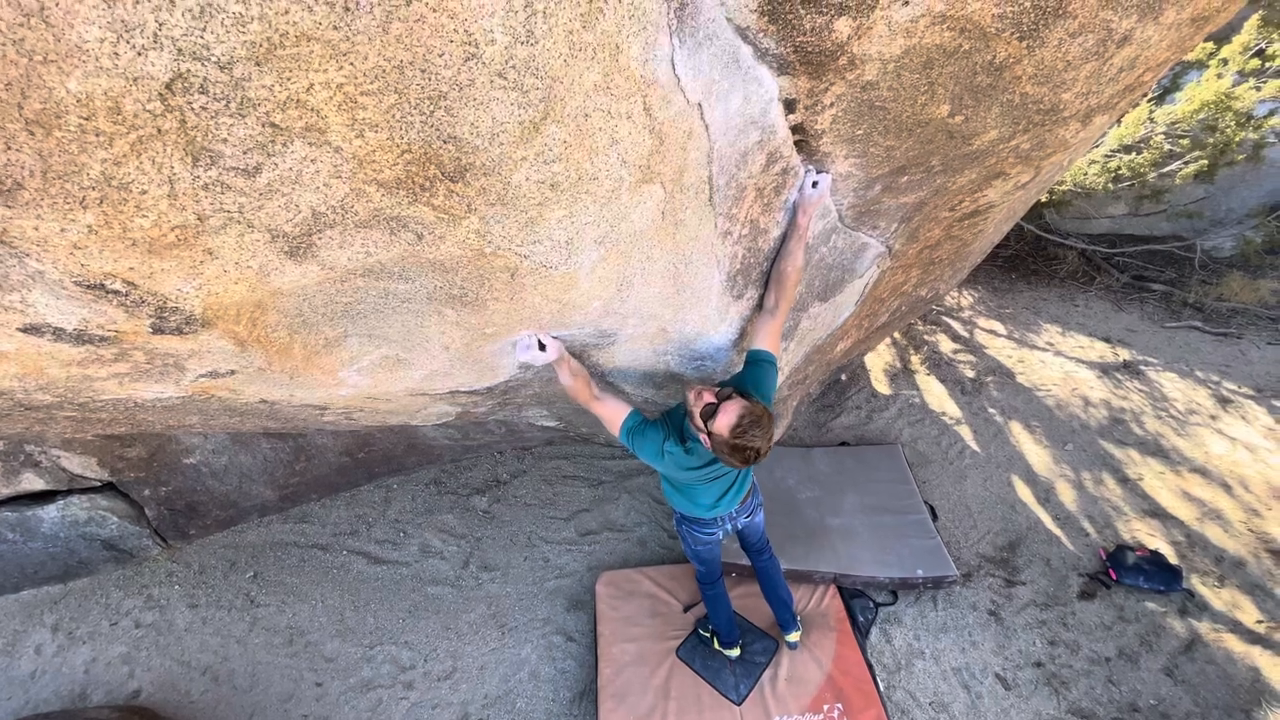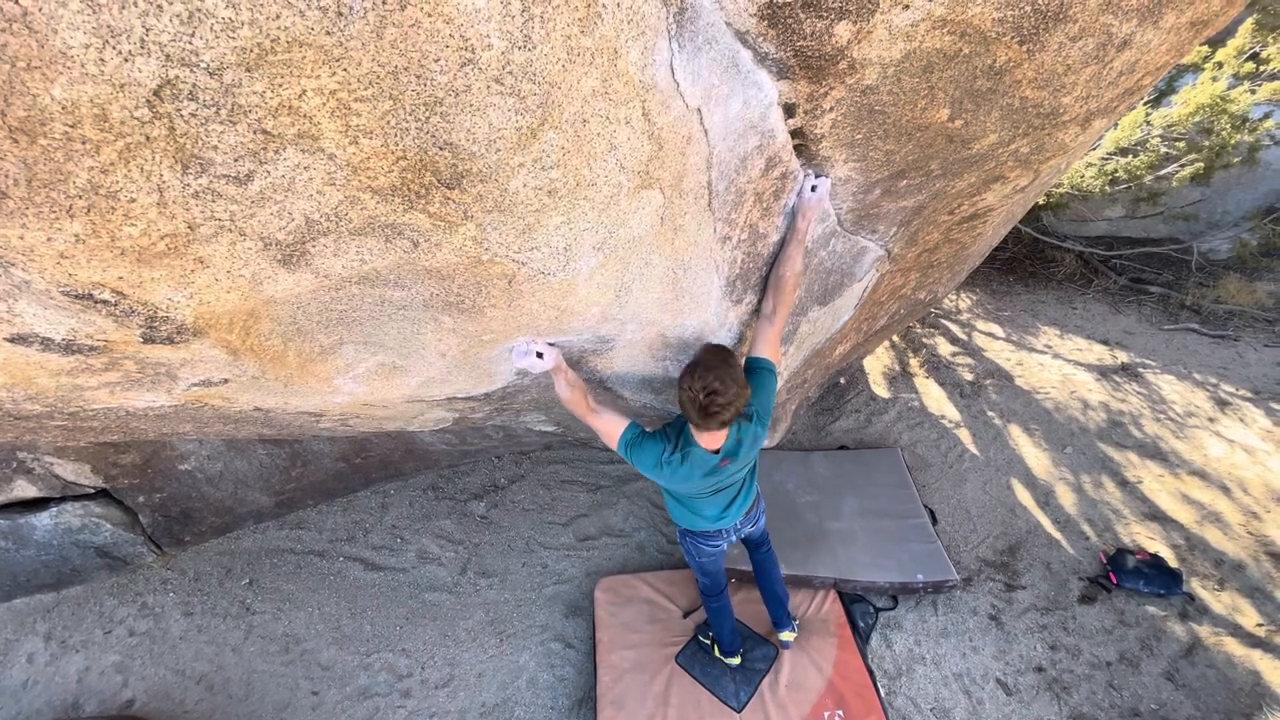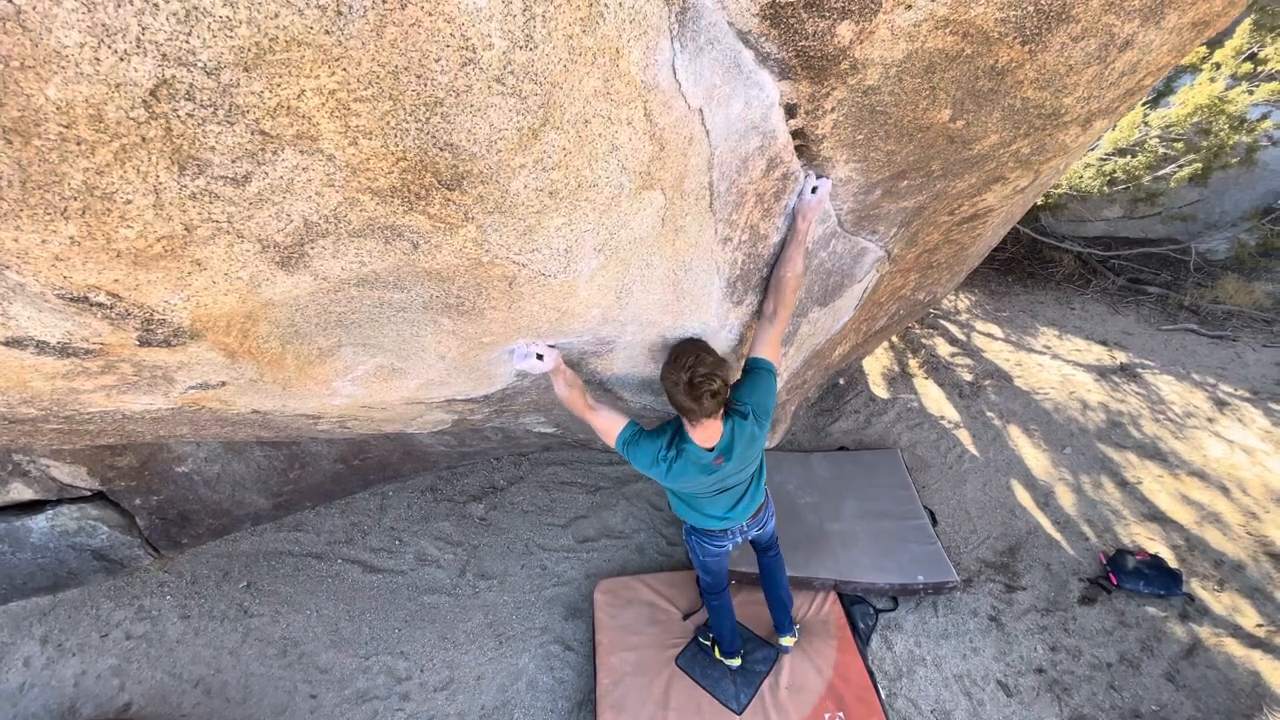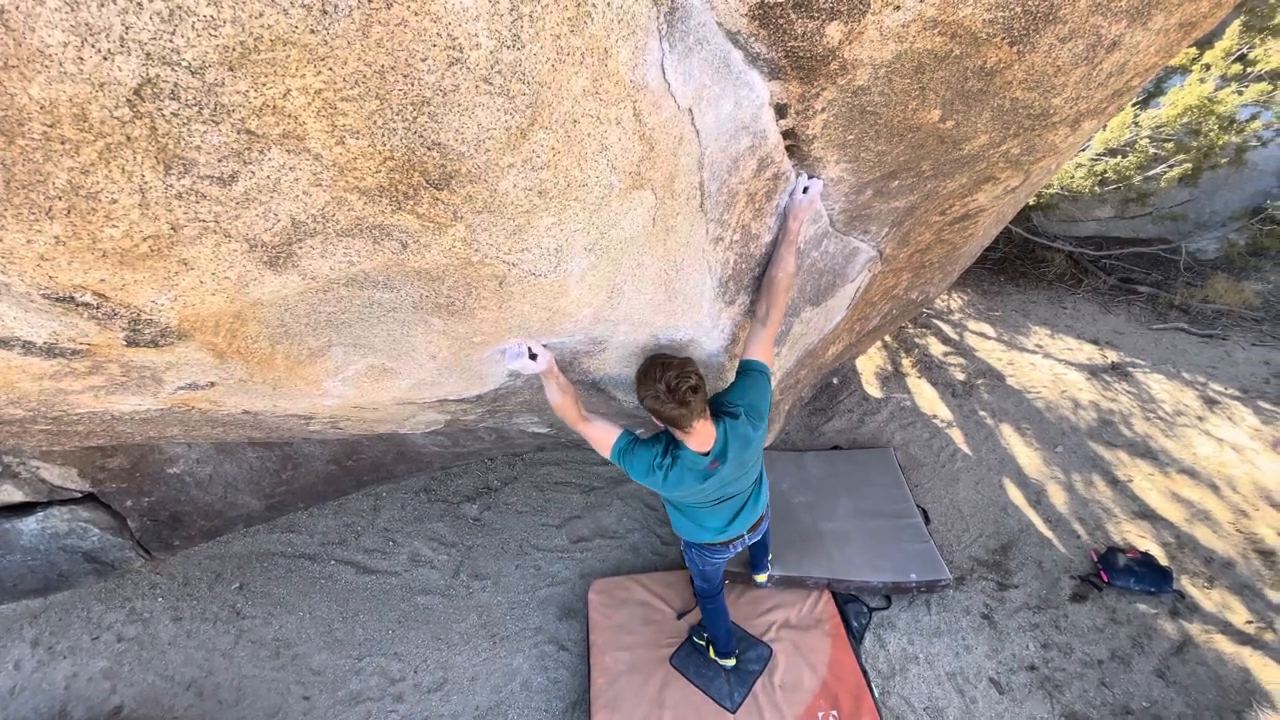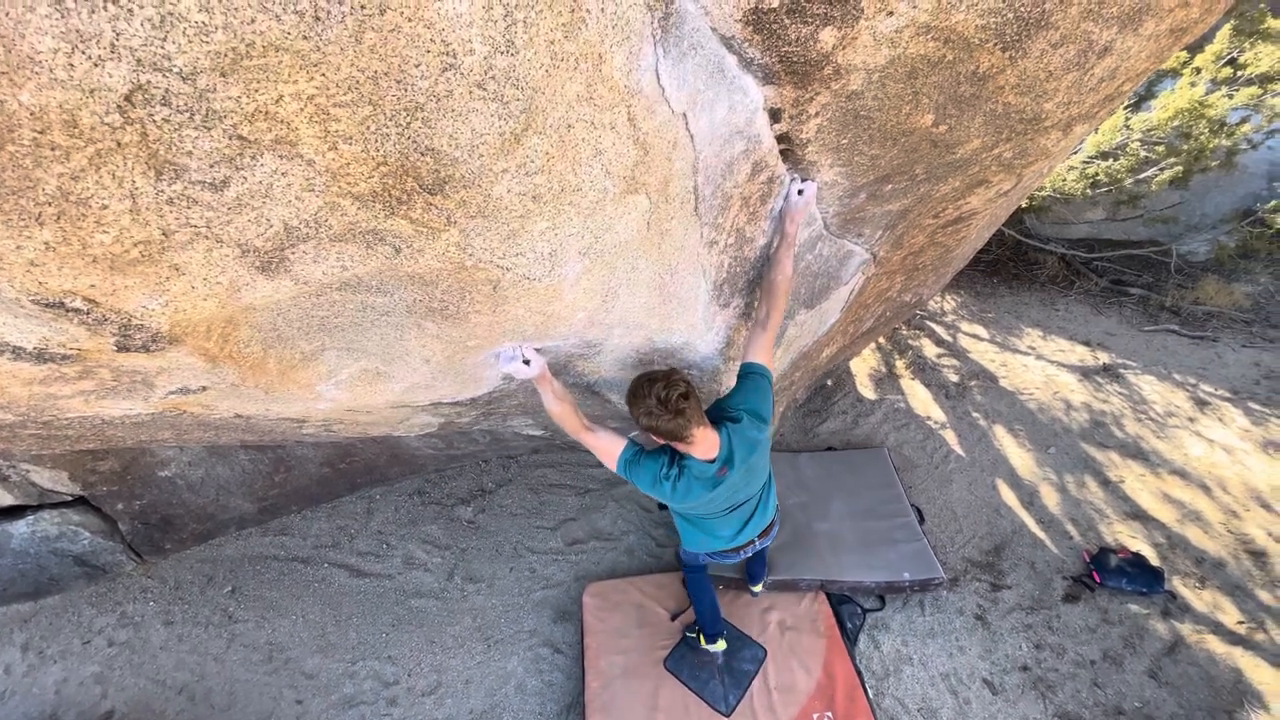
dt=0.5s
person 1, frame 1
left shoulder: (663, 448)
right shoulder: (755, 394)
left elbow: (593, 398)
right elbow: (775, 307)
right wrist: (803, 216)
left hip: (698, 521)
right hip: (745, 501)
left knee: (710, 576)
right knee: (761, 554)
left ankle: (727, 639)
right ankle: (791, 627)
person 1, frame 2
left shoulder: (661, 459)
right shoulder: (757, 417)
left elbow: (590, 411)
right elbow: (774, 313)
left wrist: (556, 367)
right wrist: (802, 220)
left hip: (702, 533)
right hip: (748, 511)
left knee: (713, 586)
right knee: (760, 547)
left ankle: (728, 648)
right ankle: (785, 625)
person 1, frame 3
left shoulder: (658, 458)
right shoulder: (753, 415)
left elbow: (589, 408)
right elbow: (775, 314)
left wrist: (556, 368)
right wrist: (803, 222)
left hip: (708, 532)
right hip: (757, 514)
left knee: (714, 586)
right knee: (770, 551)
left ankle: (728, 648)
right ankle: (785, 630)
person 1, frame 4
left shoulder: (654, 466)
right shoulder: (746, 414)
left elbow: (581, 419)
right elbow: (767, 316)
left wrist: (547, 371)
right wrist: (794, 223)
left hip: (708, 544)
right hip: (756, 520)
left knee: (708, 590)
left ankle: (722, 648)
right ankle: (760, 568)
person 1, frame 5
left shoulder: (664, 479)
right shoulder: (749, 419)
left elbow: (584, 431)
right elbow: (767, 321)
left wrist: (542, 379)
right wrist: (790, 227)
left hip: (714, 548)
right hip: (765, 528)
left knee: (691, 563)
left ankle: (712, 634)
right ankle: (756, 579)
